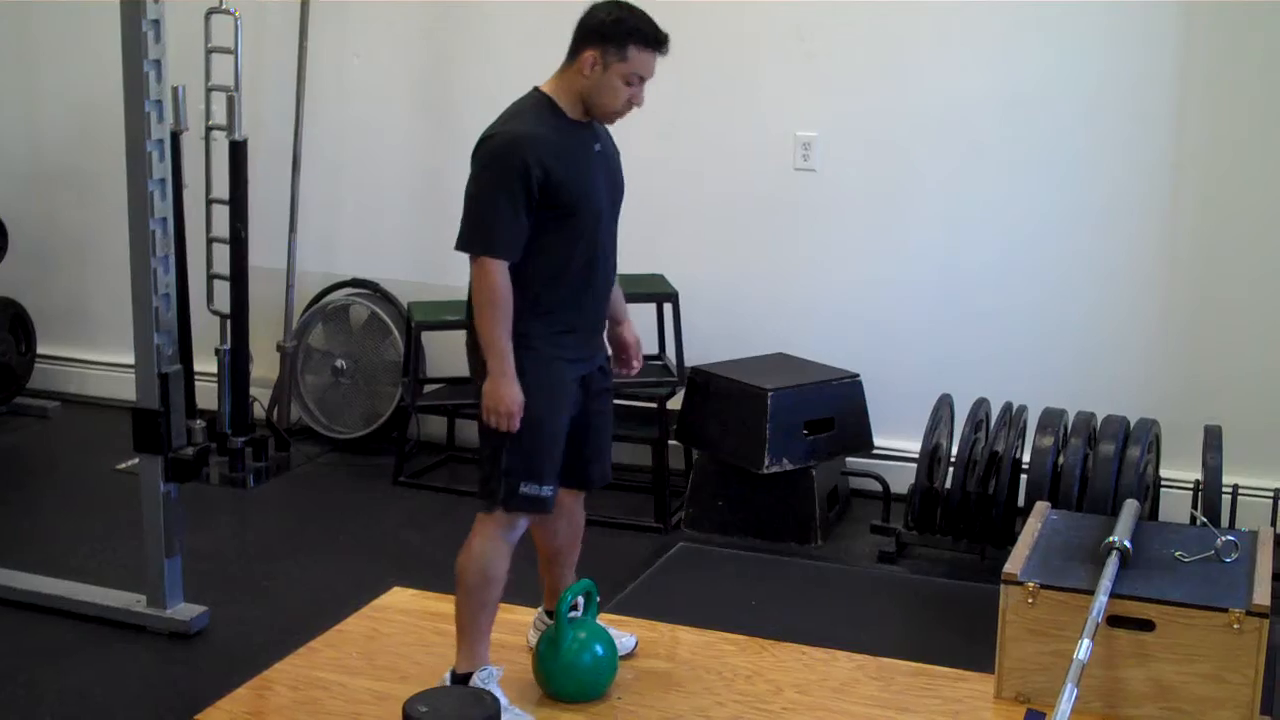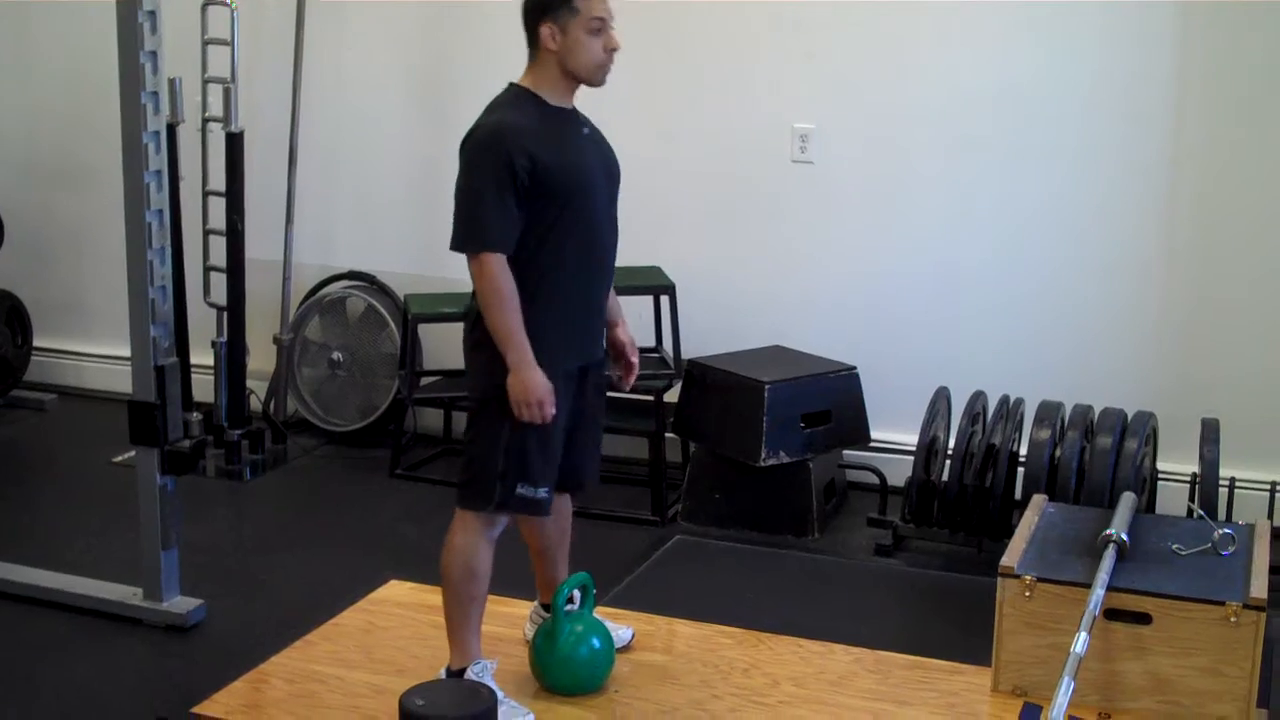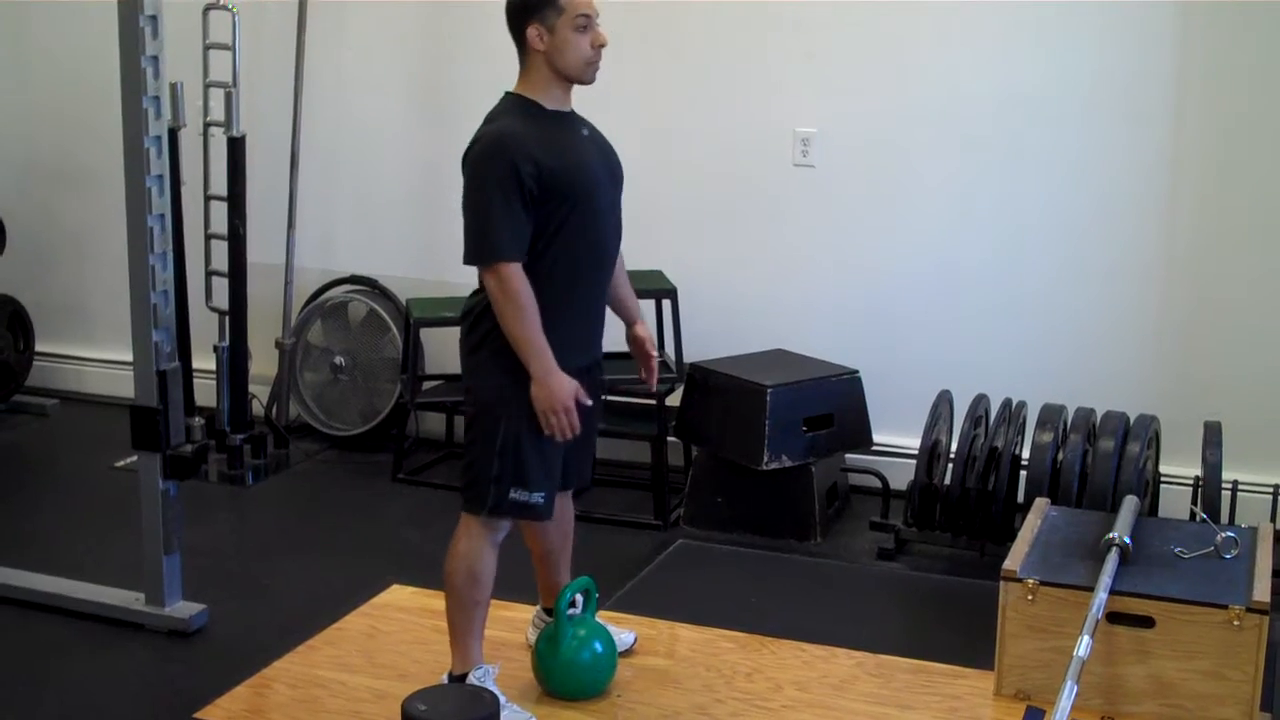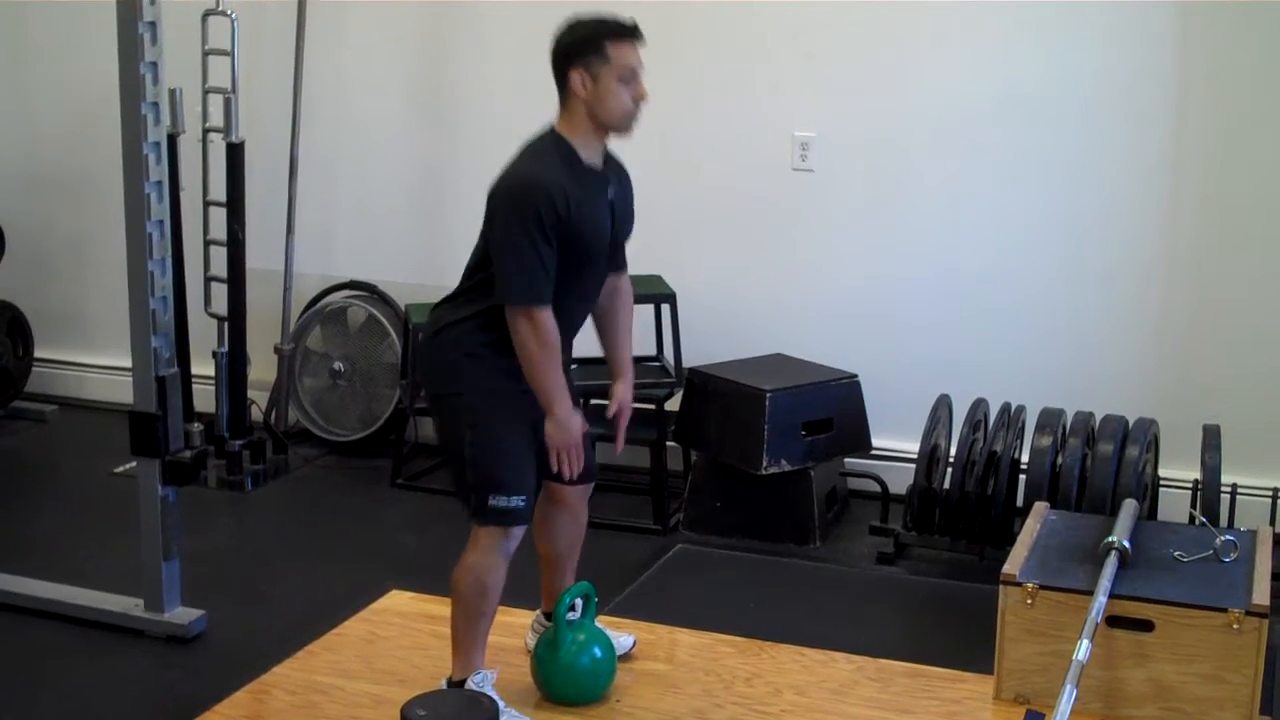
dt=0.3s
person 1, frame 1
left shoulder: (595, 136)
right shoulder: (517, 142)
right elbow: (490, 263)
left wrist: (618, 319)
right wrist: (499, 372)
left hip: (581, 351)
right hip: (528, 361)
left knee: (569, 490)
right knee: (509, 510)
left ankle: (556, 618)
person 1, frame 2
left shoulder: (578, 126)
right shoulder: (504, 134)
right elbow: (487, 258)
left wrist: (614, 323)
right wrist: (520, 364)
left hip: (578, 352)
right hip: (526, 359)
left knee: (553, 489)
right knee: (487, 508)
left ankle: (554, 611)
person 1, frame 3
left shoulder: (578, 130)
right shoulder: (505, 143)
right elbow: (501, 271)
left wrist: (635, 320)
right wrist: (543, 373)
left hip: (575, 352)
right hip: (520, 360)
left knee: (556, 491)
right knee: (492, 513)
left ankle: (556, 617)
person 1, frame 4
left shoulder: (611, 177)
right shoulder: (534, 185)
left elbow: (613, 279)
right elbow: (529, 312)
left wrist: (623, 374)
right wrist: (559, 411)
left hip: (538, 363)
right hip: (478, 360)
left knee: (571, 486)
right knee: (502, 521)
left ankle: (556, 620)
